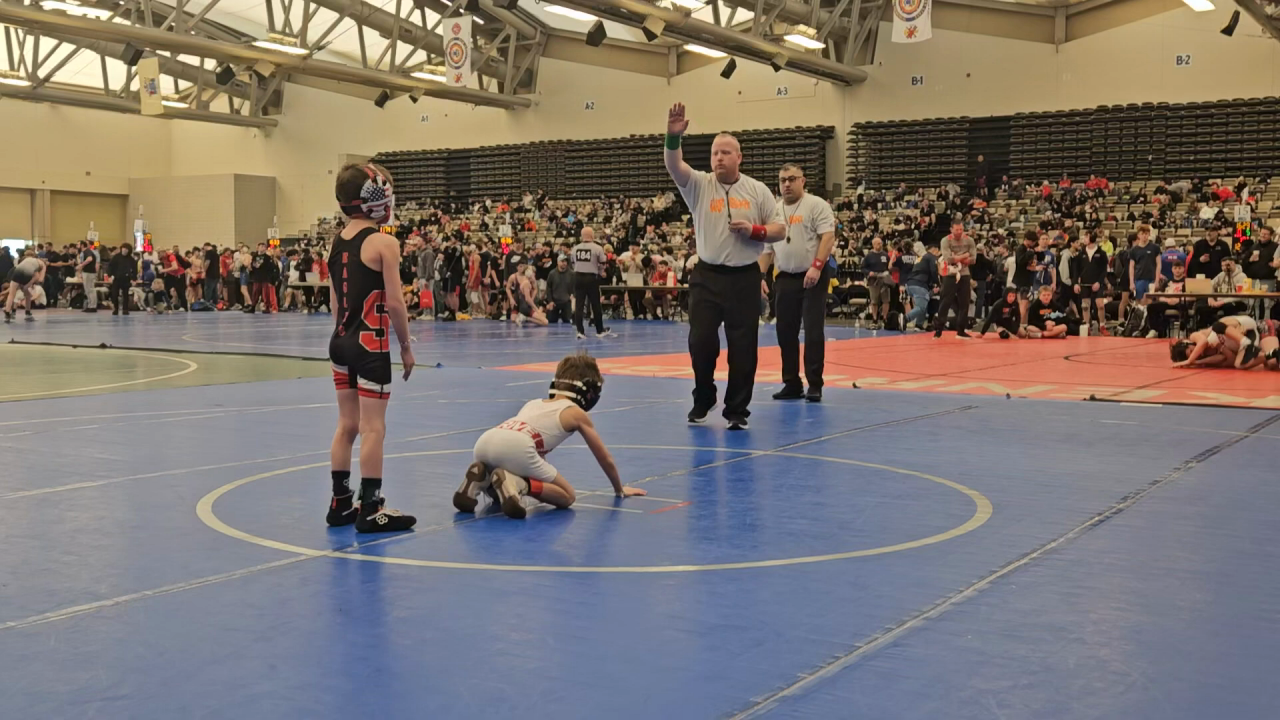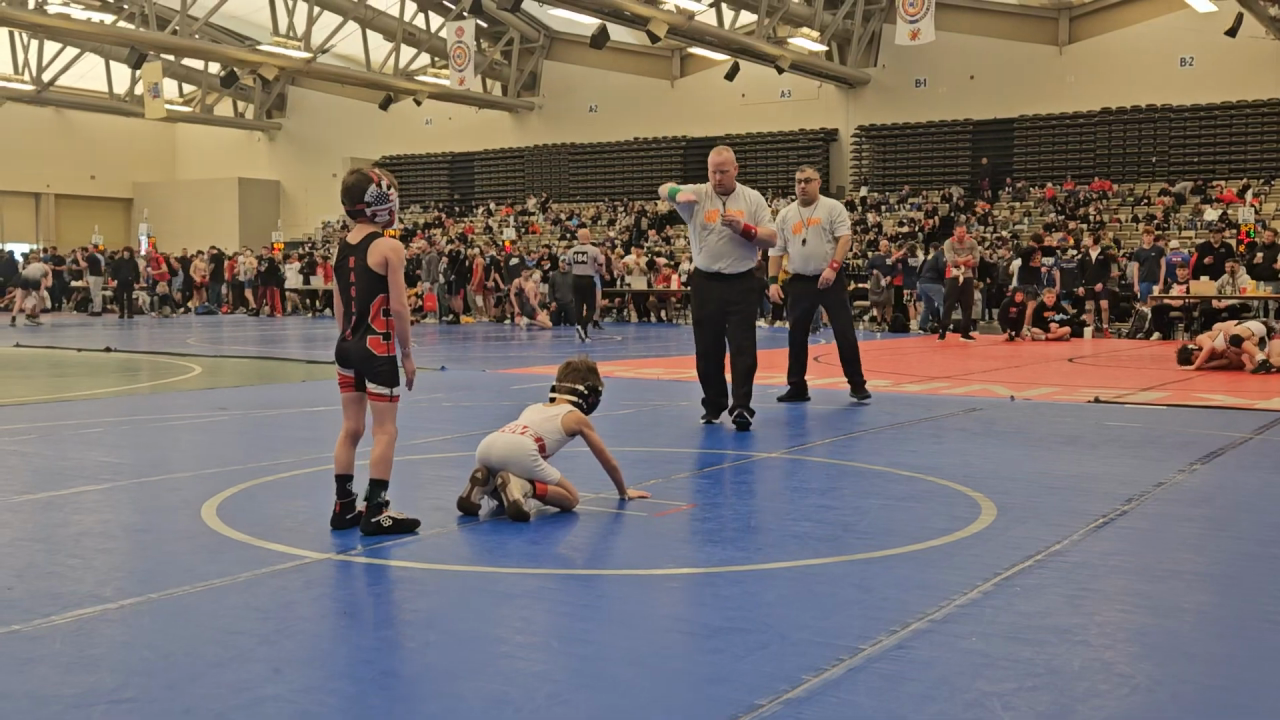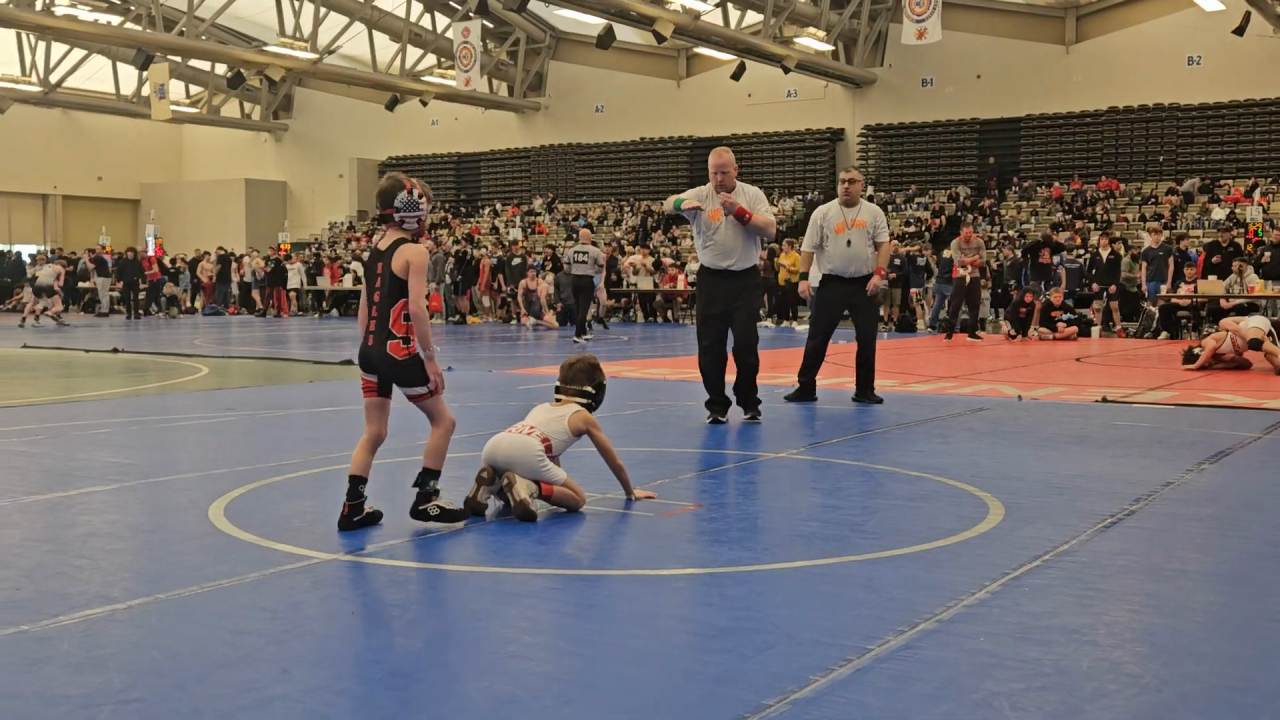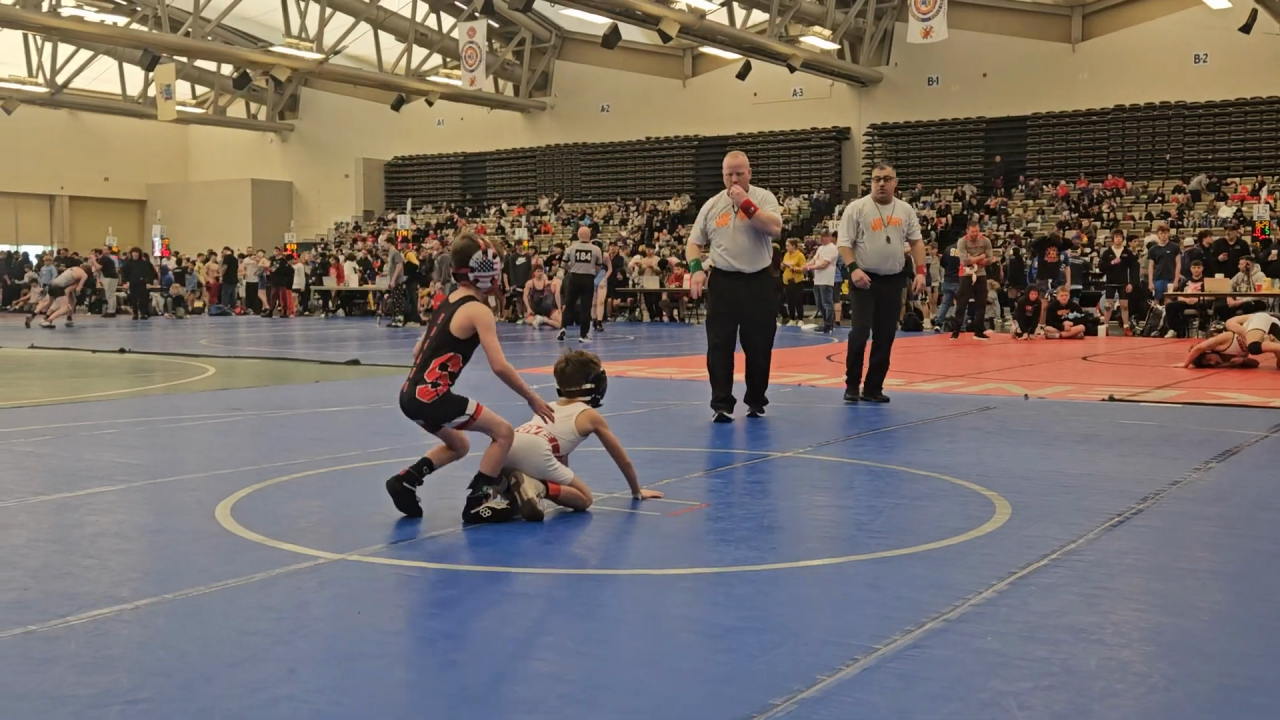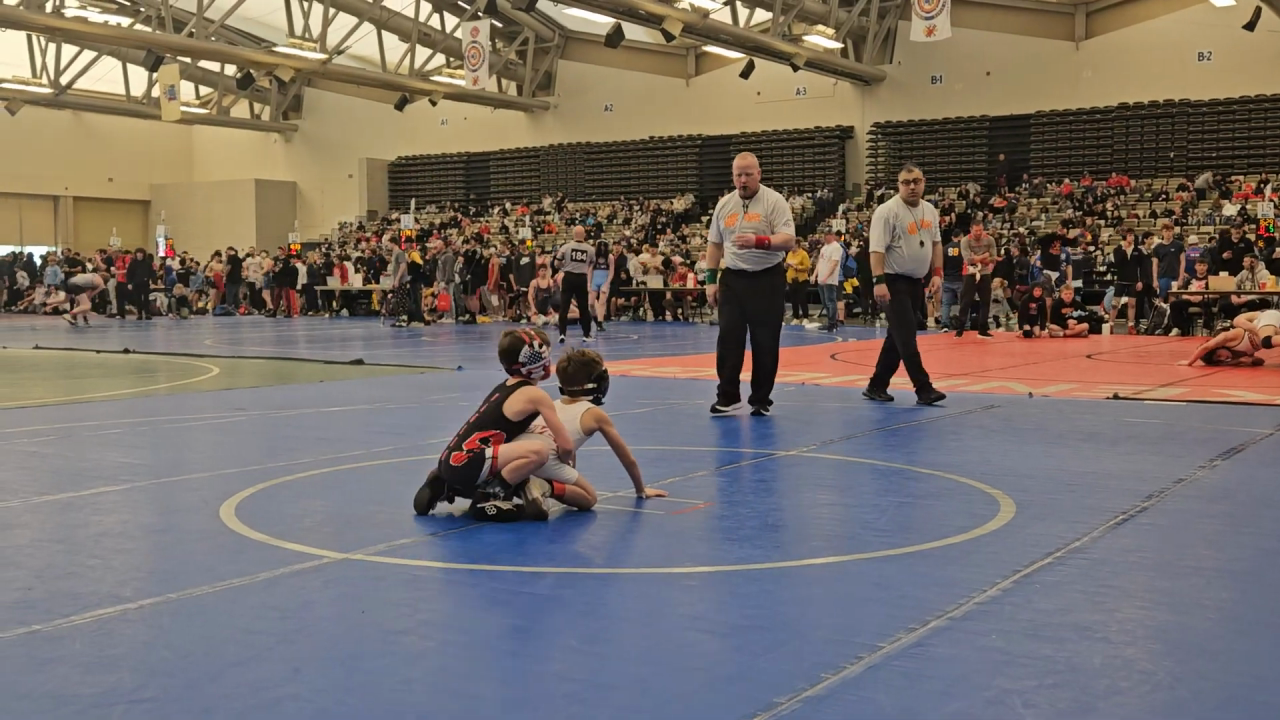
dt=0.3s
person 1, frame 1
left shoulder: (337, 243)
right shoulder: (383, 243)
left elbow: (336, 301)
right elbow: (394, 302)
right wrist: (406, 346)
left hip: (340, 342)
right hip: (369, 343)
left knee: (347, 425)
right knee: (372, 428)
left ankle: (341, 504)
right ankle: (371, 509)
person 1, frame 2
left shoulder: (342, 247)
right shoulder: (389, 247)
left elbow: (339, 307)
right elbow: (398, 306)
right wrist: (407, 353)
left hip: (346, 346)
right hip: (376, 347)
left knee: (351, 429)
right knee: (385, 431)
left ankle: (344, 508)
right ankle: (376, 511)
person 1, frame 3
left shoulder: (374, 252)
right shoulder: (414, 252)
left elbow: (364, 311)
right elbow: (416, 309)
right wrist: (431, 356)
left hip: (369, 351)
right hip: (399, 352)
left knee: (374, 433)
right knee: (442, 420)
left ankle: (353, 507)
right ankle: (425, 496)
person 1, frame 4
left shoulder: (448, 303)
right shoulder: (478, 311)
right elbow: (499, 366)
right wrist: (533, 399)
left hip: (409, 394)
right hip: (430, 394)
left knee: (458, 445)
right knee: (503, 432)
left ankle: (407, 480)
right ankle: (478, 500)
person 1, frame 5
left shoulder: (506, 387)
right shoulder: (535, 395)
right elbow: (565, 446)
right wrist: (563, 459)
left hip: (451, 462)
right hip: (463, 463)
right knee: (539, 451)
left ankle: (446, 485)
right ankle: (491, 498)
person 2, frame 1
left shoulder: (757, 190)
right shoulder: (698, 186)
left elbow: (780, 230)
right elbow: (674, 167)
left wrist: (753, 230)
right wrist: (673, 136)
left hip: (743, 279)
right hip: (706, 277)
left knee: (742, 347)
right knee: (701, 342)
left ankle: (737, 411)
right ankle: (703, 401)
person 2, frame 2
left shoulder: (752, 198)
right shoulder: (696, 196)
left elbow: (771, 238)
right elbow: (664, 191)
left wrist: (743, 228)
right wrist: (677, 193)
left hip: (741, 285)
right hip: (705, 284)
left knee: (743, 348)
right knee: (707, 350)
left ankle: (741, 407)
right ankle: (714, 405)
person 2, frame 3
left shoulder: (752, 195)
right shoulder: (699, 195)
left elbow: (771, 230)
right elbow: (668, 206)
left wrist: (739, 211)
right wrist: (682, 203)
left hip: (746, 280)
right hip: (711, 281)
left knee: (746, 343)
right knee: (710, 346)
left ankle: (749, 402)
right ankle: (717, 406)
person 2, frame 4
left shoulder: (764, 197)
right shoulder: (712, 205)
left elbow: (774, 229)
right elbow: (694, 241)
left wrist: (745, 203)
right wrist: (696, 269)
left hip: (757, 281)
right hip: (722, 282)
left knee: (758, 346)
right knee: (719, 345)
left ankle: (756, 399)
right ankle: (722, 404)
person 2, frame 5
left shoulder: (774, 201)
right shoulder: (724, 204)
left elbow: (788, 240)
right elbow: (715, 243)
left wrist: (757, 241)
right wrist: (711, 279)
left hip: (766, 280)
right hip: (733, 280)
left knee: (765, 344)
right knee: (728, 338)
left ankle: (760, 399)
right ankle: (727, 396)
person 3, frame 1
left shoulder: (817, 205)
left elbow: (828, 236)
right elbow: (766, 248)
left wrist: (816, 267)
left hip: (814, 277)
right hip: (786, 278)
left knee: (814, 330)
right knee: (785, 332)
left ankle: (815, 383)
right ankle: (792, 384)
person 3, frame 2
left shoulder: (833, 208)
right shoulder: (785, 215)
left elbow: (845, 238)
right elbow: (776, 251)
left wrist: (832, 267)
right wrist: (773, 281)
left hip: (831, 279)
right hip: (799, 281)
left knee: (844, 332)
right knee: (796, 335)
left ankle: (857, 384)
right ankle: (797, 387)
person 3, frame 3
left shoulder: (874, 212)
right shoulder: (823, 213)
left elbow: (883, 245)
right elbow: (809, 248)
left wrist: (879, 274)
right wrist: (804, 277)
left hip: (864, 283)
right hip: (832, 283)
left knee: (867, 338)
right knee: (818, 335)
left ankle: (864, 390)
right ankle: (806, 387)
person 3, frame 4
left shoulder: (905, 210)
right shoulder: (856, 208)
left elbow: (916, 242)
right elbow: (844, 243)
left wrist: (920, 271)
right wrist: (853, 269)
left hip: (892, 281)
right hip: (864, 279)
left knee: (884, 337)
right knee: (860, 331)
left ankle: (872, 388)
right ankle: (852, 383)
person 3, frame 5
left shoulder: (929, 209)
right shoulder: (887, 211)
left elbow: (934, 243)
right elbow: (877, 250)
left wrist: (936, 274)
right wrist: (879, 282)
left hip: (915, 282)
right hip: (893, 281)
left knee: (898, 336)
right knee: (905, 335)
left ankle: (877, 385)
right ankle: (923, 388)
person 4, frame 1
left shoulder: (533, 404)
right shoulder: (576, 413)
right elbow: (605, 459)
right wrist: (620, 490)
left hip: (484, 442)
right hip: (516, 448)
left knee: (499, 492)
right knee: (567, 496)
left ankle: (482, 479)
right ankle: (518, 484)
person 4, frame 2
left shoulder: (534, 408)
right shoulder: (577, 417)
right elbow: (608, 461)
right wrist: (624, 492)
left hip: (486, 446)
right hip: (519, 452)
left knee: (503, 493)
right knee: (571, 499)
left ankle: (486, 483)
right ankle: (522, 488)
person 4, frame 3
left shoulder: (541, 408)
right shoulder: (585, 417)
right elbow: (615, 462)
right wrist: (630, 492)
left hip: (493, 446)
right hip: (524, 454)
right knee: (578, 500)
left ankle: (490, 482)
right ankle: (529, 489)
person 4, frame 4
right shoulder: (591, 416)
right elbow: (623, 460)
right wrist: (637, 491)
right hip: (533, 453)
right knee: (584, 499)
right ankle: (537, 487)
person 4, frame 5
left shoulder: (552, 406)
right shoulder: (595, 414)
right elbow: (628, 459)
right wrist: (641, 490)
right knee: (588, 498)
right ankle: (544, 487)
